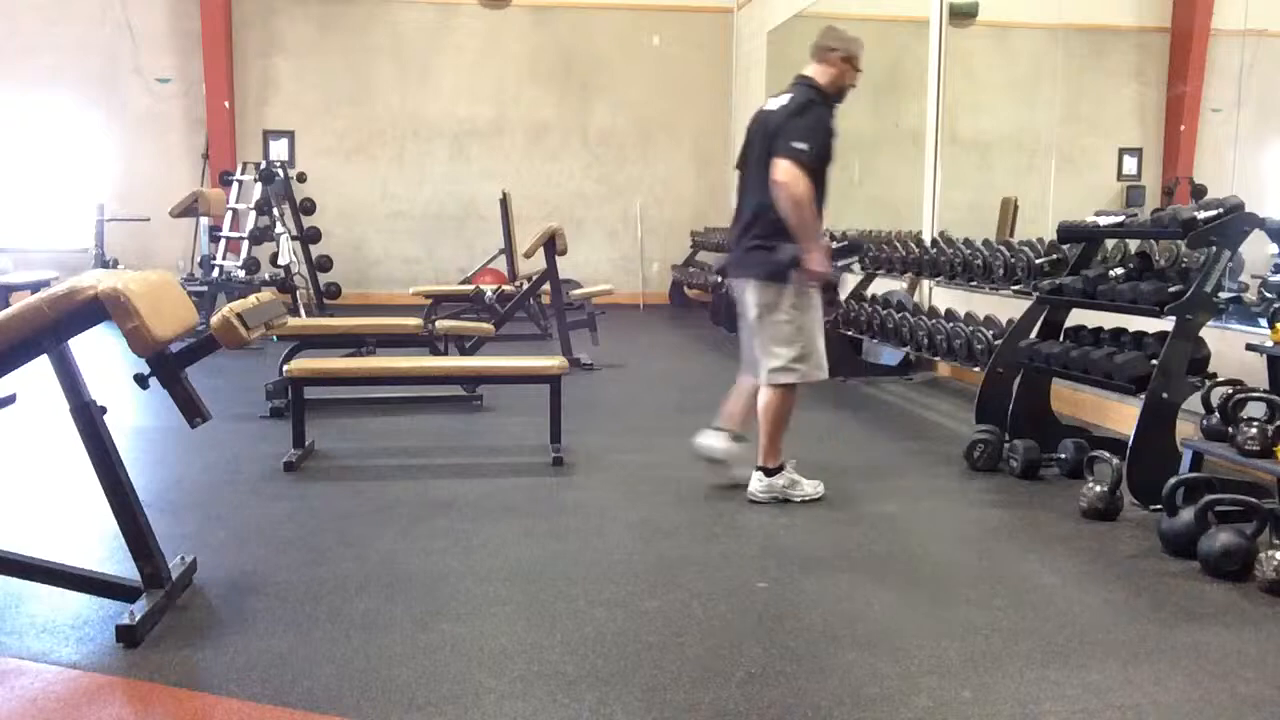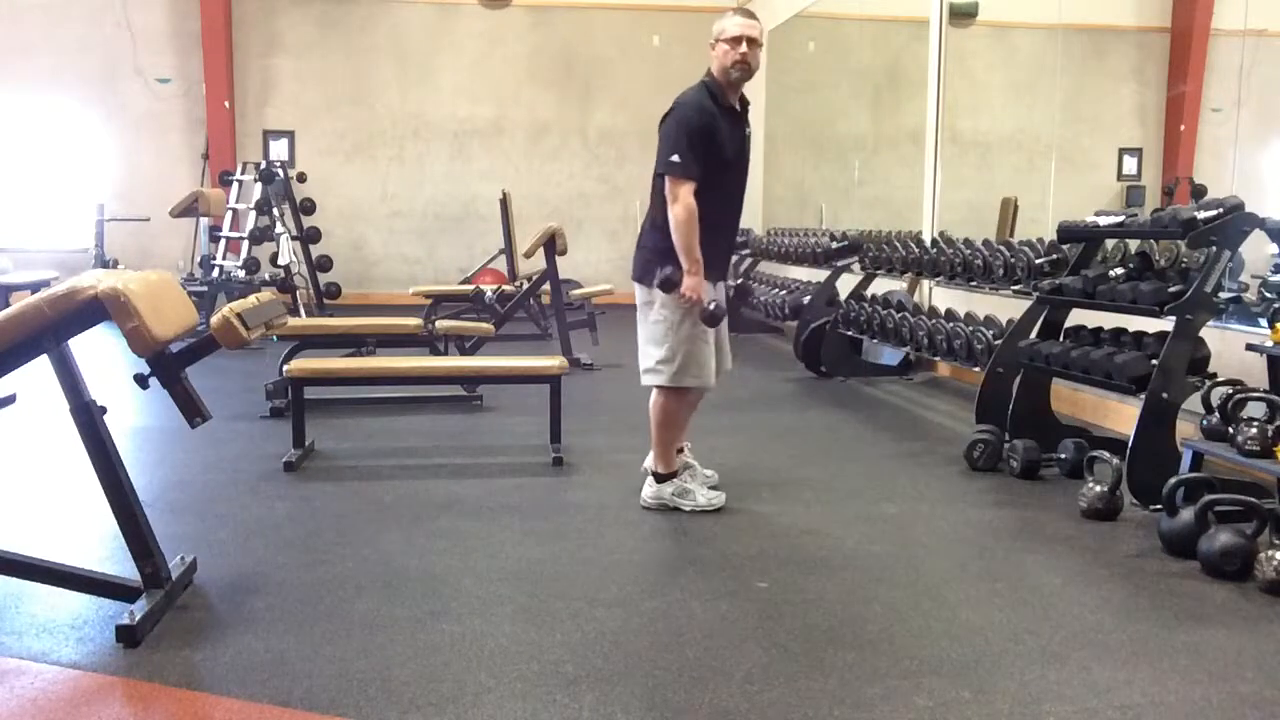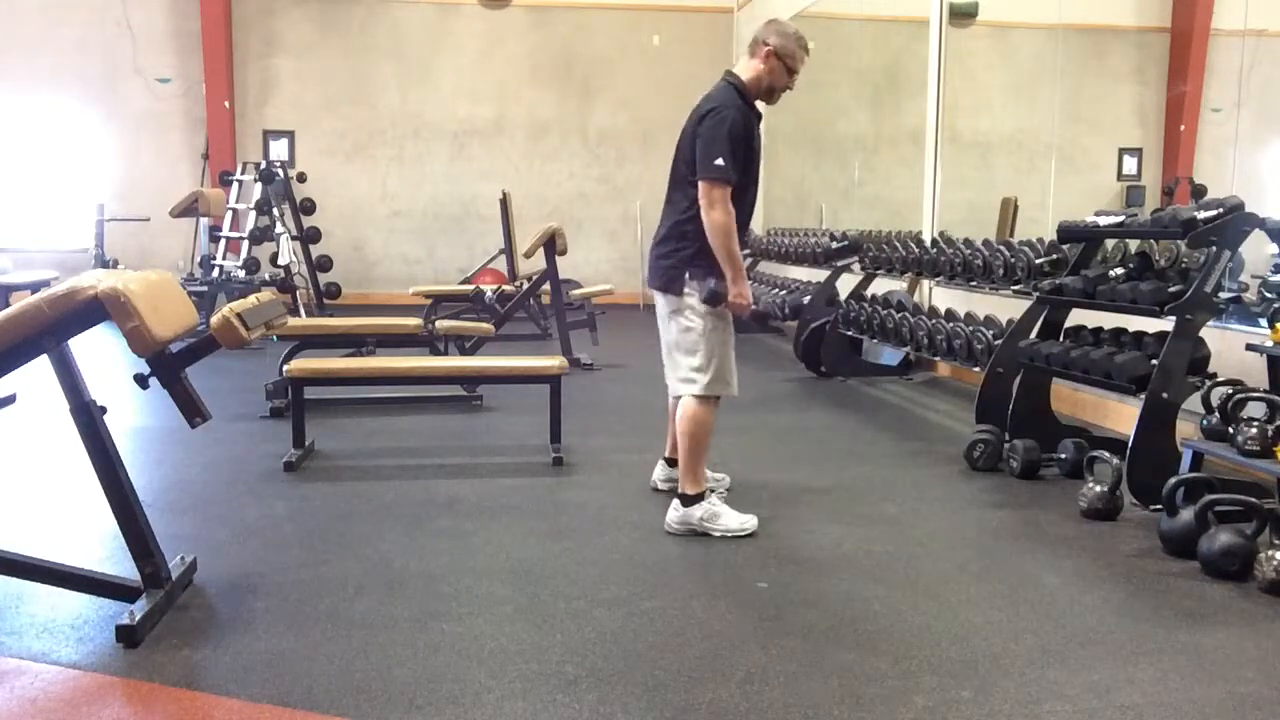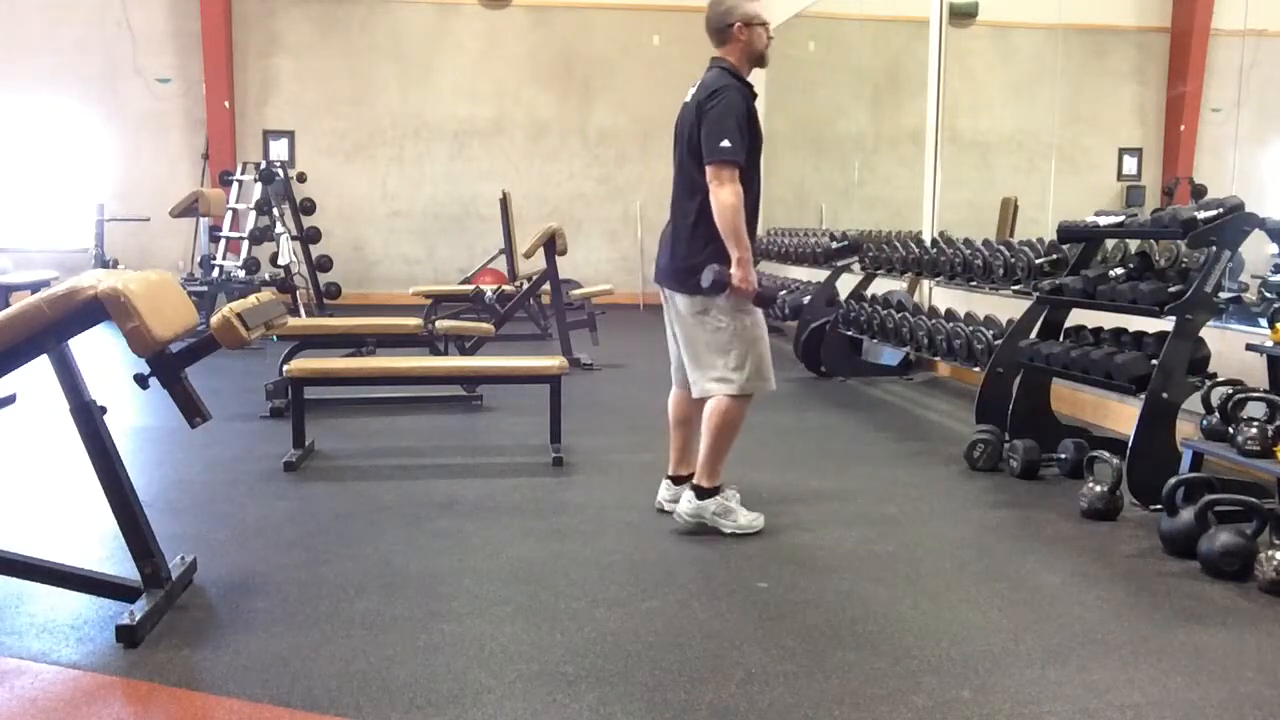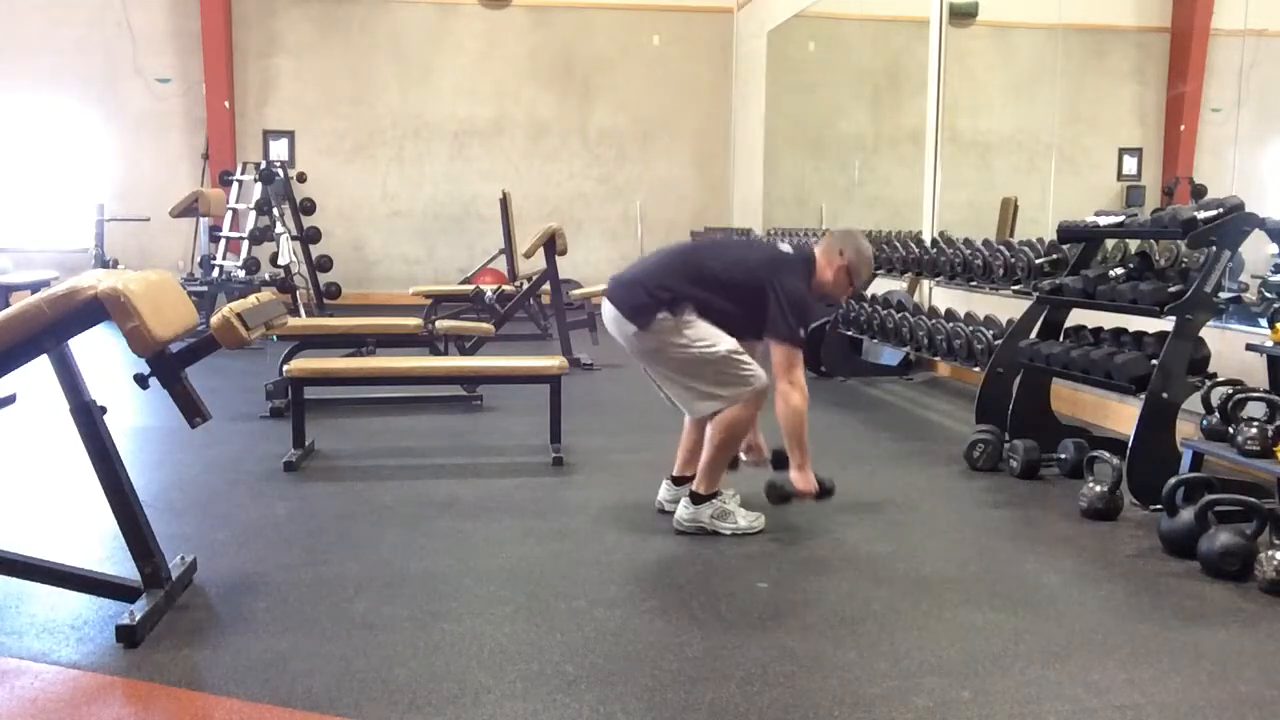
dt=1s
person 1, frame 1
left shoulder: (773, 107)
right shoulder: (812, 110)
left elbow: (752, 179)
right elbow: (786, 178)
right wrist: (814, 247)
left hip: (749, 255)
right hip: (780, 260)
left knee: (763, 362)
right knee: (787, 366)
left ankle: (723, 433)
right ankle: (770, 474)
person 1, frame 2
left shoulder: (738, 111)
right shoulder: (692, 111)
right elbow: (678, 196)
right wrist: (690, 271)
left hip: (708, 268)
right hip: (675, 269)
left knee: (702, 371)
right knee: (676, 374)
left ankle: (672, 453)
right ankle: (663, 479)
person 1, frame 3
left shoulder: (732, 106)
right shoulder: (726, 112)
right elbow: (713, 202)
left wrist: (729, 272)
right wrist: (736, 278)
left hip: (684, 265)
right hip: (694, 270)
left knee: (690, 376)
right knee: (703, 385)
left ankle: (672, 465)
right ankle: (691, 502)
person 1, frame 4
left shoulder: (706, 90)
right shoulder: (728, 94)
right elbow: (723, 184)
right wrist: (742, 261)
left hip: (681, 263)
right hip: (711, 269)
left knee: (691, 379)
right knee: (737, 381)
left ankle: (678, 481)
right ankle: (704, 494)
person 1, frame 5
left shoulder: (778, 265)
right shoulder: (791, 283)
left elbow: (744, 345)
right elbow: (789, 384)
left wrist: (750, 430)
right wrist: (801, 467)
left hip: (626, 299)
right hip: (646, 310)
left knee: (715, 389)
right knee: (749, 390)
left ankle: (679, 484)
right ankle: (700, 503)
